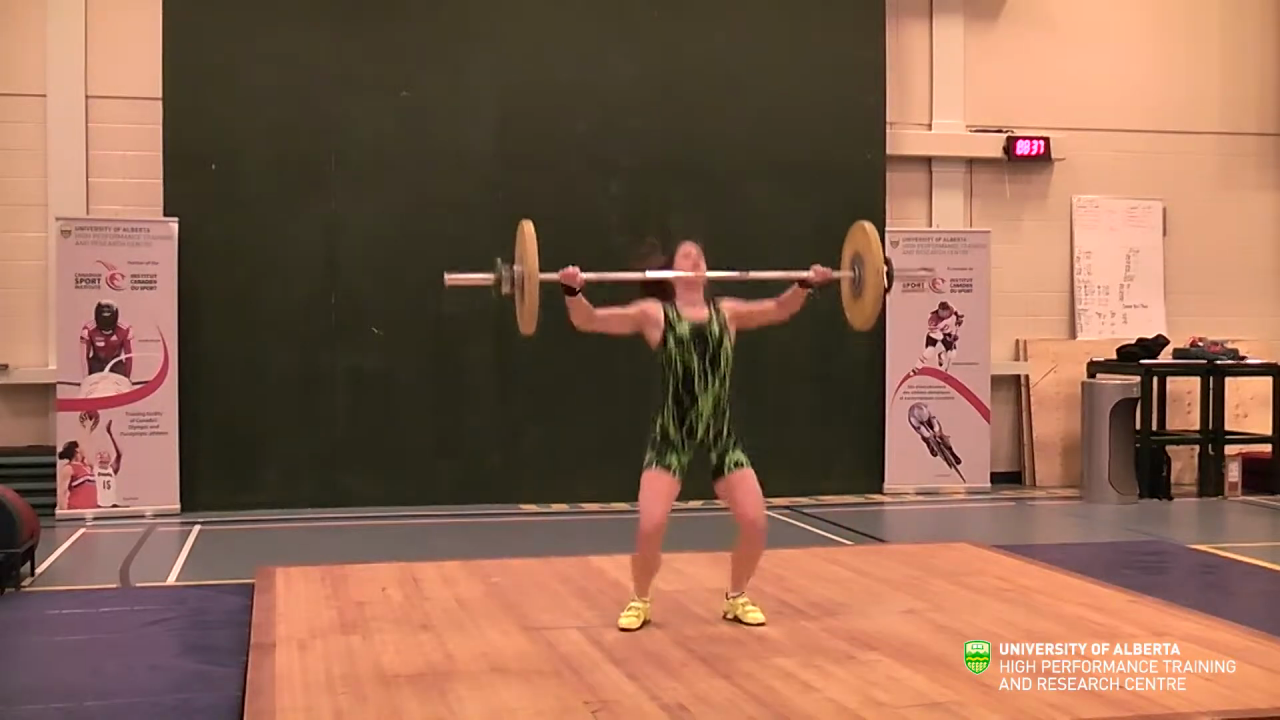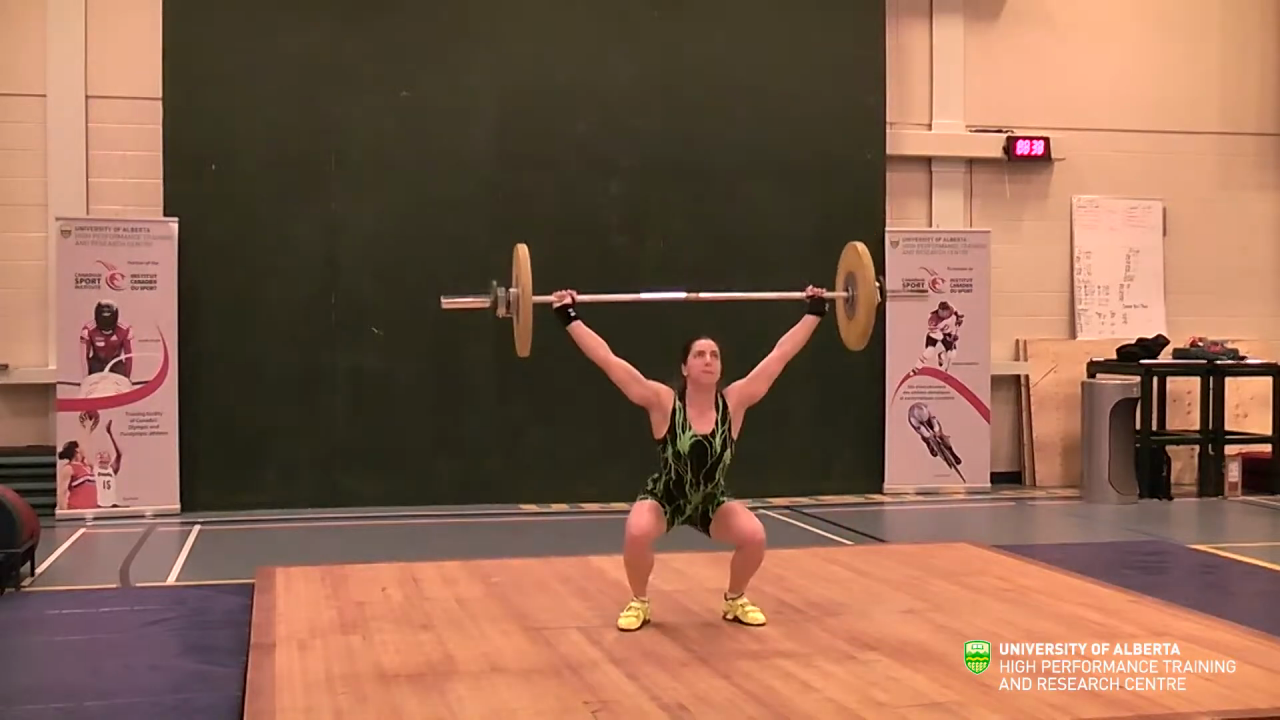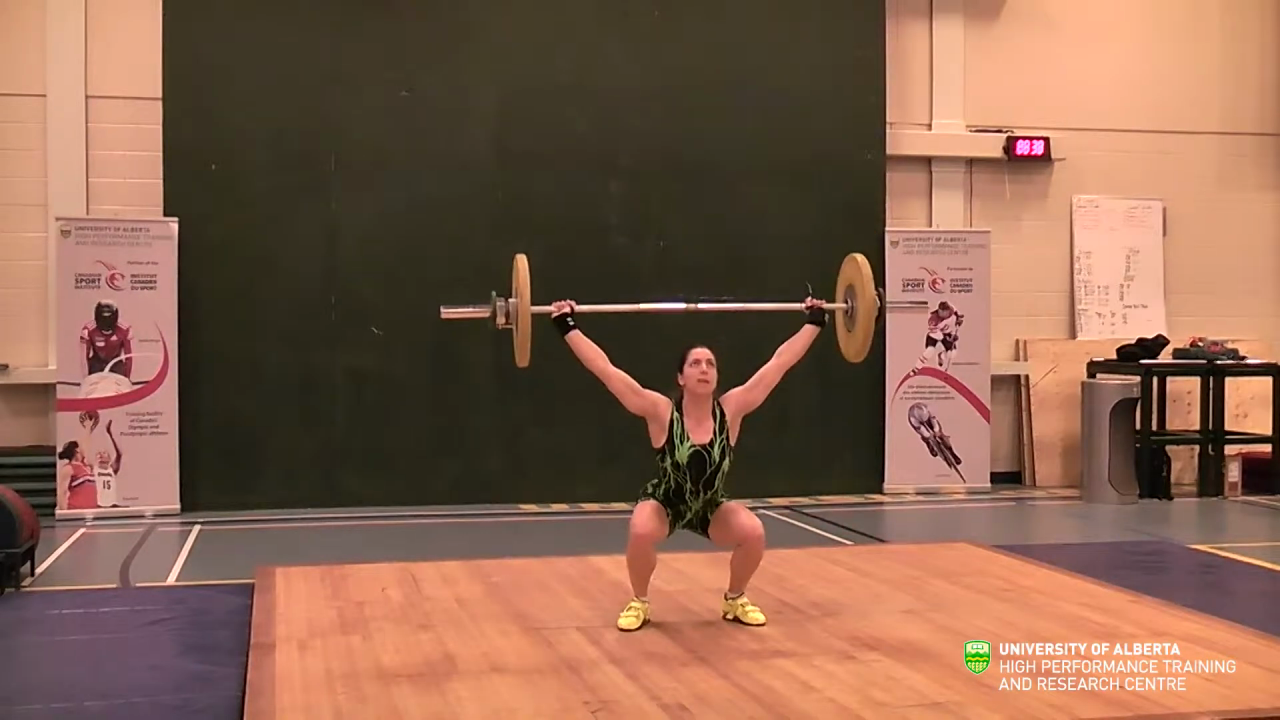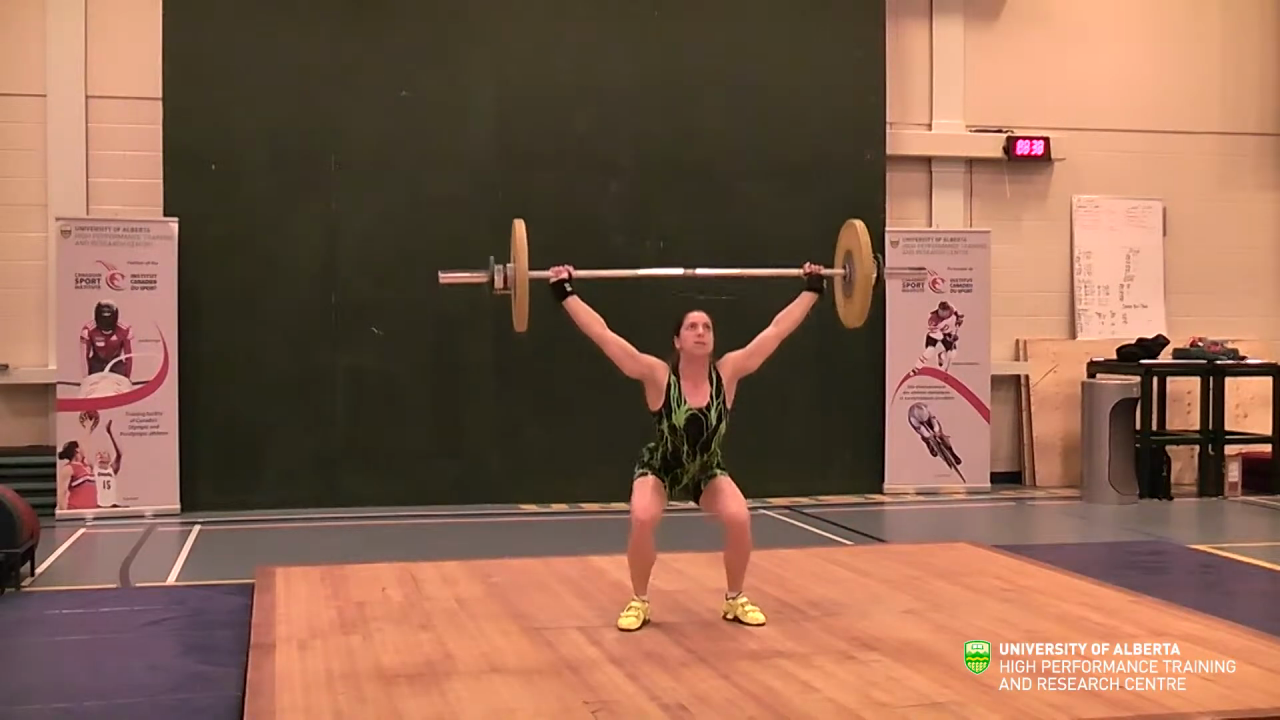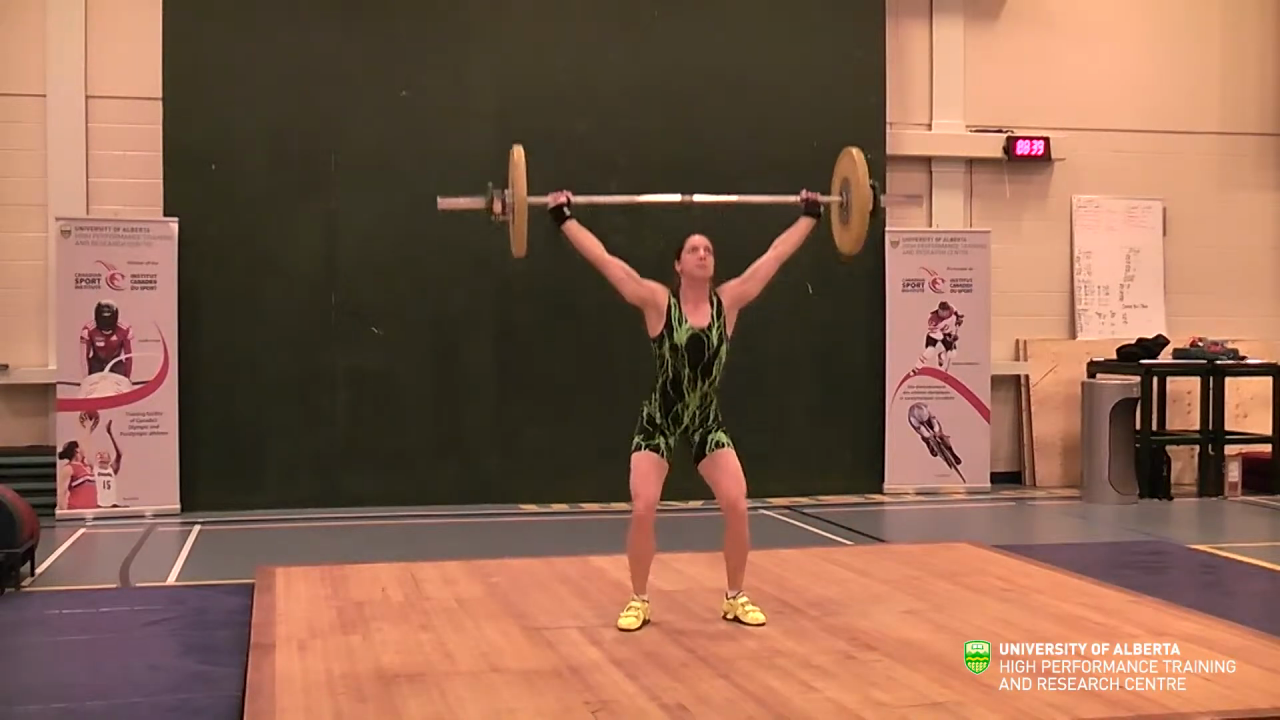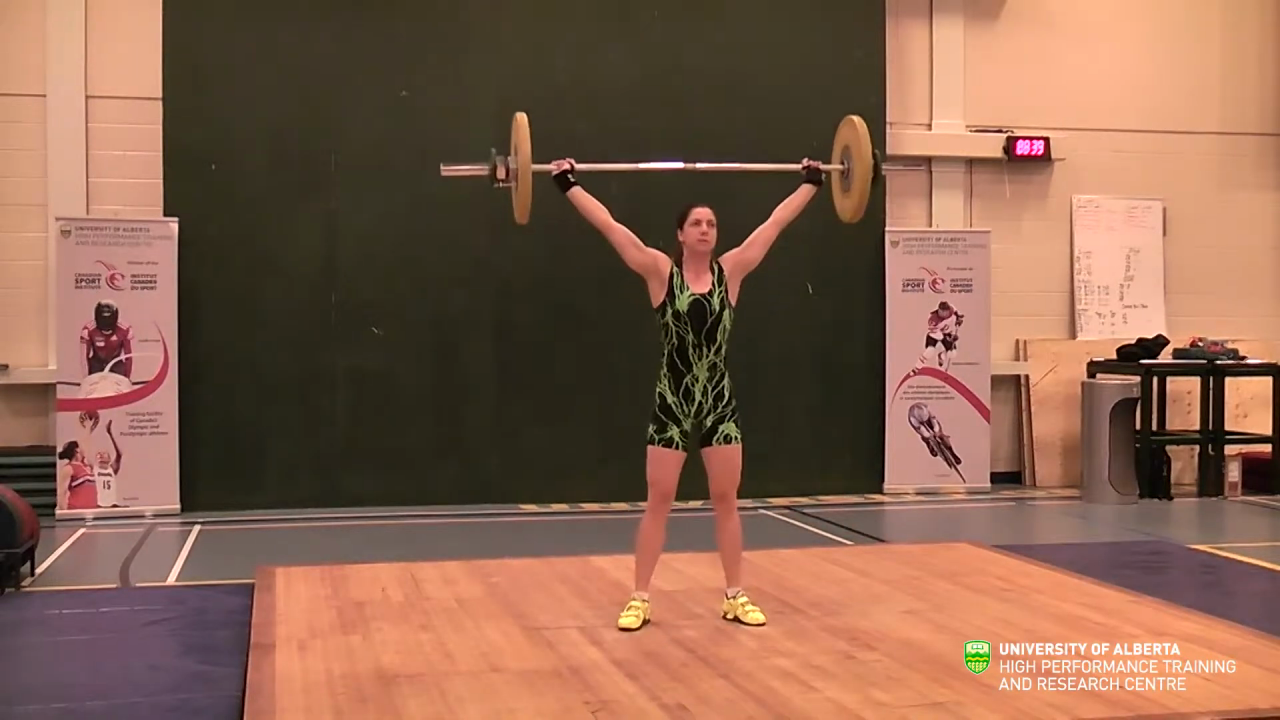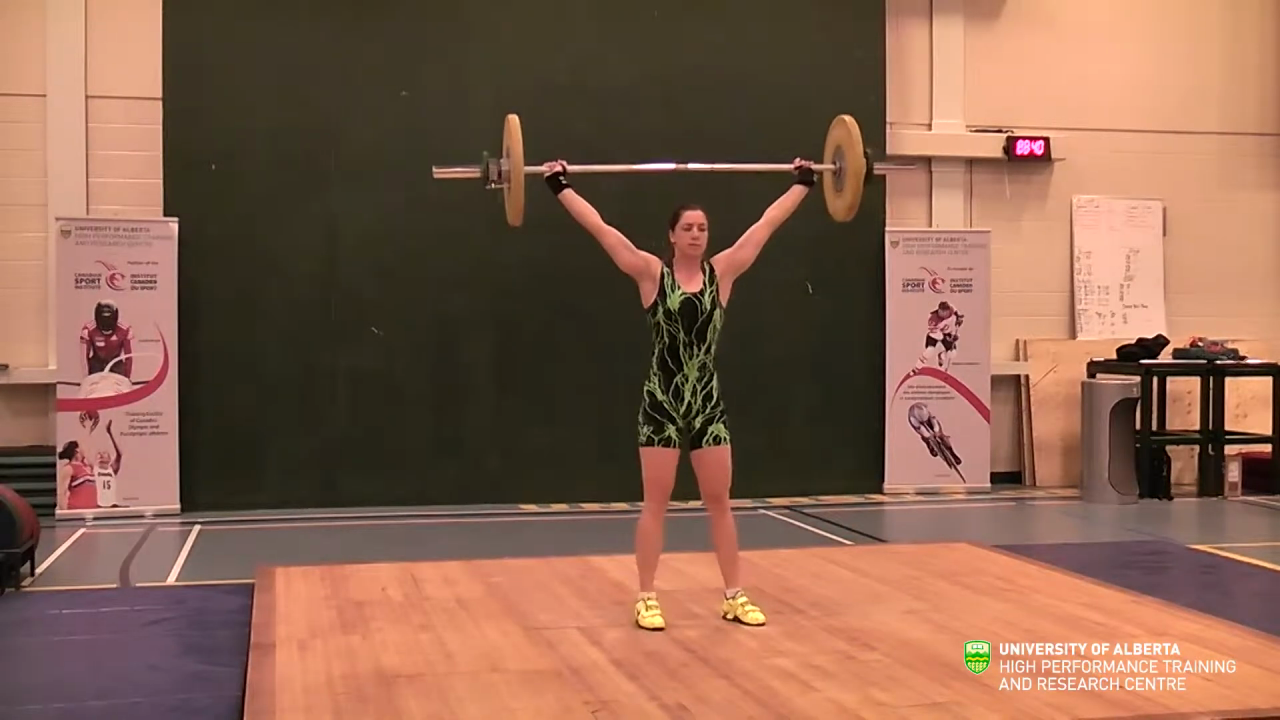
dt=0.4s
person 1, frame 1
left shoulder: (726, 311)
right shoulder: (654, 313)
left elbow: (783, 308)
right elbow: (587, 320)
left wrist: (807, 284)
right wrist: (572, 292)
left hip: (721, 438)
right hip: (673, 437)
left knee: (755, 521)
right knee: (651, 525)
left ankle: (737, 598)
right ankle: (639, 601)
person 1, frame 2
left shoulder: (734, 402)
right shoulder: (663, 403)
left elbow: (781, 353)
right elbow: (607, 358)
left wrist: (814, 312)
right wrist: (569, 316)
left hip: (712, 501)
right hip: (664, 498)
left knee: (754, 537)
right knee: (637, 534)
left ankle: (735, 599)
right ankle: (639, 602)
person 1, frame 3
left shoulder: (731, 410)
right shoulder: (661, 412)
left elbow: (779, 363)
right elbow: (605, 368)
left wrist: (814, 322)
right wrist: (568, 326)
left hip: (712, 507)
right hip: (664, 503)
left knee: (753, 533)
right knee: (640, 532)
left ankle: (735, 598)
right ankle: (639, 602)
person 1, frame 4
left shoulder: (727, 373)
right shoulder: (657, 376)
left elbow: (776, 330)
right elbow: (602, 334)
left wrist: (812, 289)
right wrist: (565, 292)
left hip: (708, 469)
right hip: (659, 467)
left knee: (739, 521)
right knee: (642, 520)
left ankle: (735, 599)
right ankle: (639, 601)
person 1, frame 5
left shoulder: (728, 301)
right shoulder: (658, 302)
left elbow: (774, 256)
right elbow: (604, 260)
left wrist: (809, 216)
right wrist: (564, 218)
left hip: (707, 423)
right hip: (658, 423)
left knee: (737, 505)
right knee: (643, 508)
left ankle: (735, 597)
right ankle: (638, 601)
person 1, frame 6
left shoulder: (730, 270)
right shoulder: (661, 271)
left elbow: (776, 222)
right elbow: (609, 226)
left wrist: (810, 183)
right wrist: (568, 183)
left hip: (719, 400)
right hip: (672, 400)
left knee: (726, 501)
right knee: (659, 501)
left ankle: (735, 596)
right ankle: (639, 598)
person 1, frame 7
left shoulder: (722, 271)
right shoulder: (651, 273)
left elbow: (767, 223)
right elbow: (599, 227)
left wrist: (802, 183)
right wrist: (560, 186)
left hip: (707, 399)
right hip: (662, 399)
left knee: (720, 501)
right knee: (656, 502)
left ankle: (735, 596)
right ankle: (646, 598)
